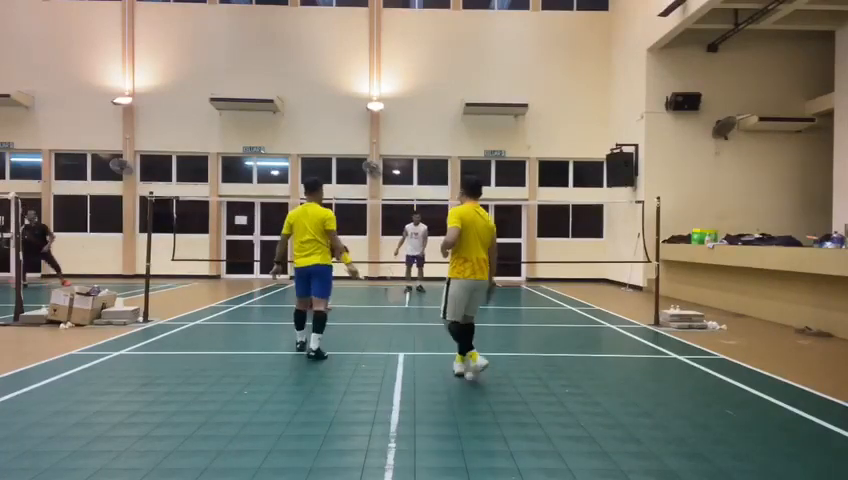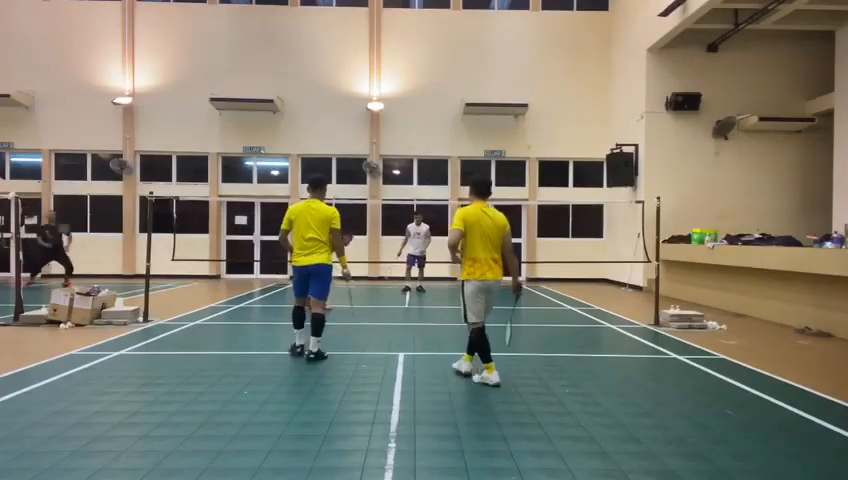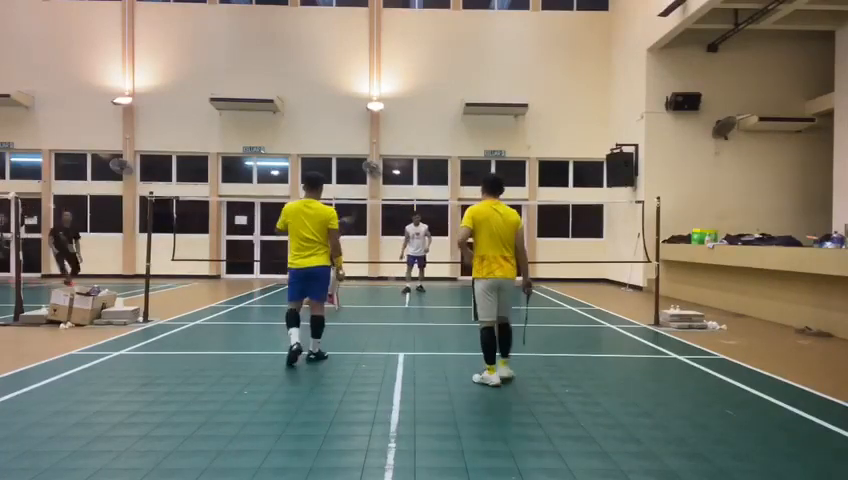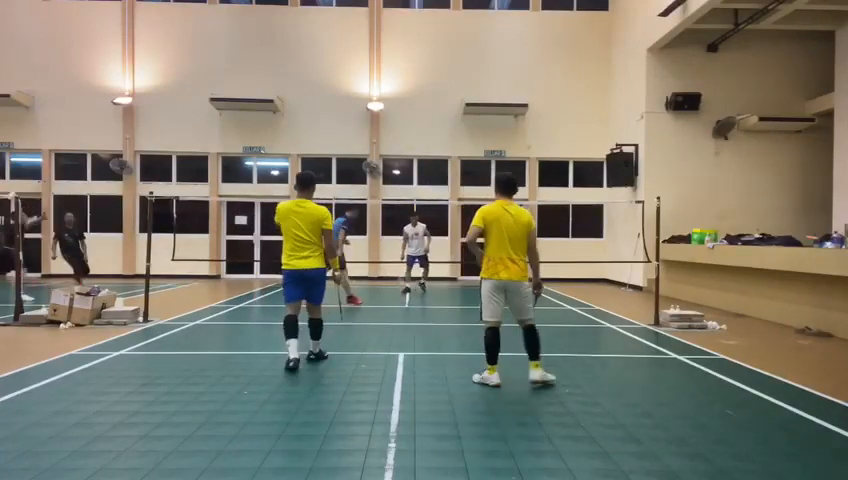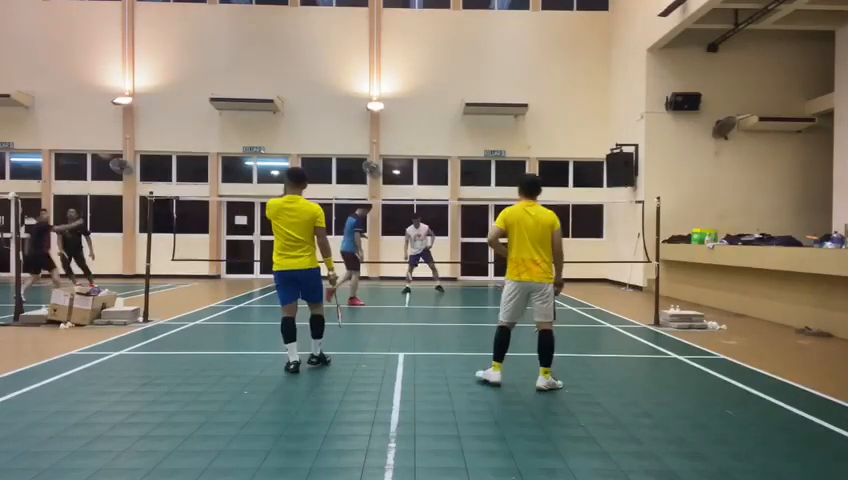
dt=0.2s
person 1, frame 1
left shoulder: (457, 212)
right shoulder: (488, 218)
left elbow: (450, 239)
right elbow: (492, 253)
left wrist: (444, 249)
right wrist: (491, 279)
left hip: (461, 276)
right hip: (481, 277)
left knee: (452, 321)
right knee: (467, 320)
left ankle: (474, 358)
right ankle: (461, 362)
person 1, frame 2
left shoulder: (464, 214)
right shoulder: (500, 217)
left elbow: (452, 242)
right elbow: (509, 252)
left wrist: (454, 255)
right wrist: (515, 279)
left hip: (473, 277)
right hip: (494, 277)
left knee: (475, 324)
right knee: (479, 322)
left ankle: (490, 371)
right ankle: (467, 361)
person 1, frame 3
left shoulder: (474, 211)
right shoulder: (513, 214)
left elbow: (461, 240)
right elbow: (520, 250)
left wrist: (467, 255)
right wrist: (526, 277)
left hip: (484, 276)
right hip: (509, 275)
left knee: (487, 324)
right knee: (503, 320)
left ankle: (491, 372)
right ankle: (504, 366)
person 1, frame 4
left shoulder: (485, 212)
right shoulder: (526, 215)
left elbow: (470, 239)
right elbow: (532, 251)
left wrist: (479, 254)
right wrist: (537, 278)
left hip: (493, 277)
right hip: (519, 277)
left knee: (491, 325)
right knee: (527, 323)
left ankle: (491, 373)
right ankle: (537, 370)
person 1, frame 5
left shoulder: (508, 213)
right shoulder: (550, 216)
left elbow: (492, 239)
right elbow: (558, 251)
left wrist: (506, 253)
right wrist: (558, 276)
left hip: (516, 278)
right hip: (543, 279)
left knee: (505, 324)
right knee: (545, 326)
left ankle: (495, 371)
right ankle: (545, 376)
person 2, frame 1
left shoulder: (293, 214)
right shoulder: (326, 214)
left elbow: (283, 241)
right elbow: (335, 241)
left wrist: (278, 264)
right wrist: (348, 262)
left hip: (300, 265)
right hip: (320, 264)
left knee: (301, 305)
right knee: (320, 305)
left ankle: (300, 341)
right ankle: (314, 347)
person 2, frame 2
left shoulder: (294, 210)
right shoulder: (331, 212)
left elbow: (282, 237)
right elbow: (337, 241)
right wrist: (344, 266)
left hip: (300, 265)
right hip: (321, 264)
left knee: (299, 304)
right knee: (318, 307)
left ankle: (299, 344)
right ankle: (314, 350)
person 2, frame 3
left shoulder: (289, 209)
right shoulder: (328, 212)
left elbow: (279, 229)
right elbow: (335, 243)
right wrist: (339, 266)
left hip: (297, 267)
right hip: (320, 266)
left knee: (293, 307)
right knee: (317, 308)
left ankle: (295, 344)
right ankle: (314, 351)
person 2, frame 4
left shoulder: (282, 209)
right shoulder: (322, 212)
right elbow: (329, 243)
right wrist: (336, 269)
left hip: (291, 269)
right hip: (315, 268)
left knee: (292, 311)
right knee: (315, 312)
left ankle: (293, 357)
right ankle: (315, 351)
person 2, frame 5
left shoulder: (272, 206)
right shoulder: (314, 209)
right elbow: (322, 241)
left wrist: (285, 195)
right wrist: (331, 269)
left hip: (282, 269)
right hip: (308, 267)
left knee: (288, 313)
right knee: (316, 310)
left ankle: (293, 359)
right ankle: (316, 353)
